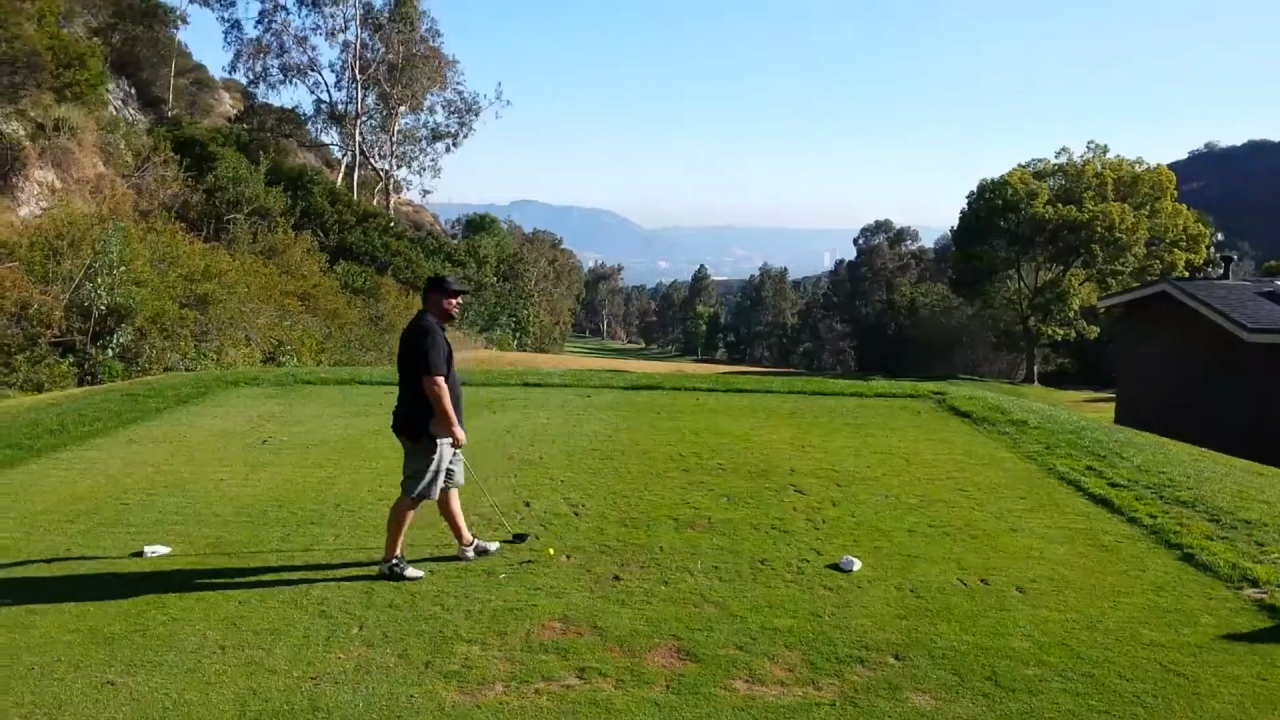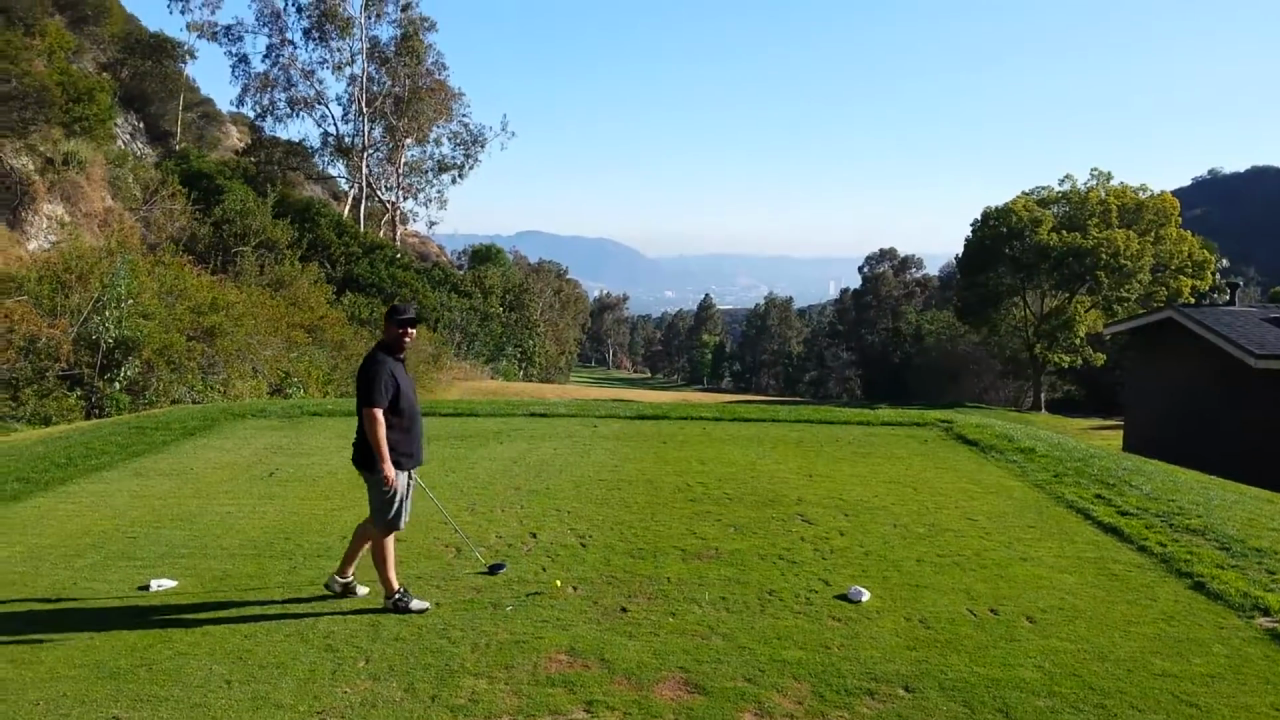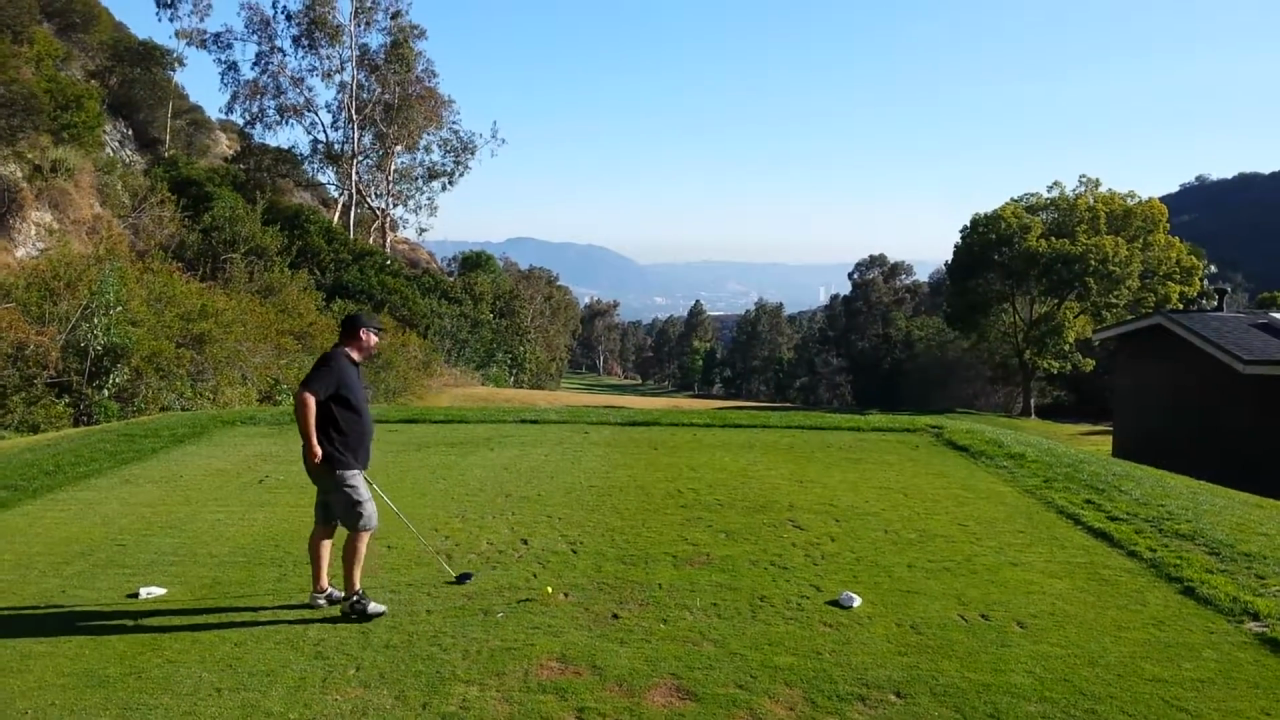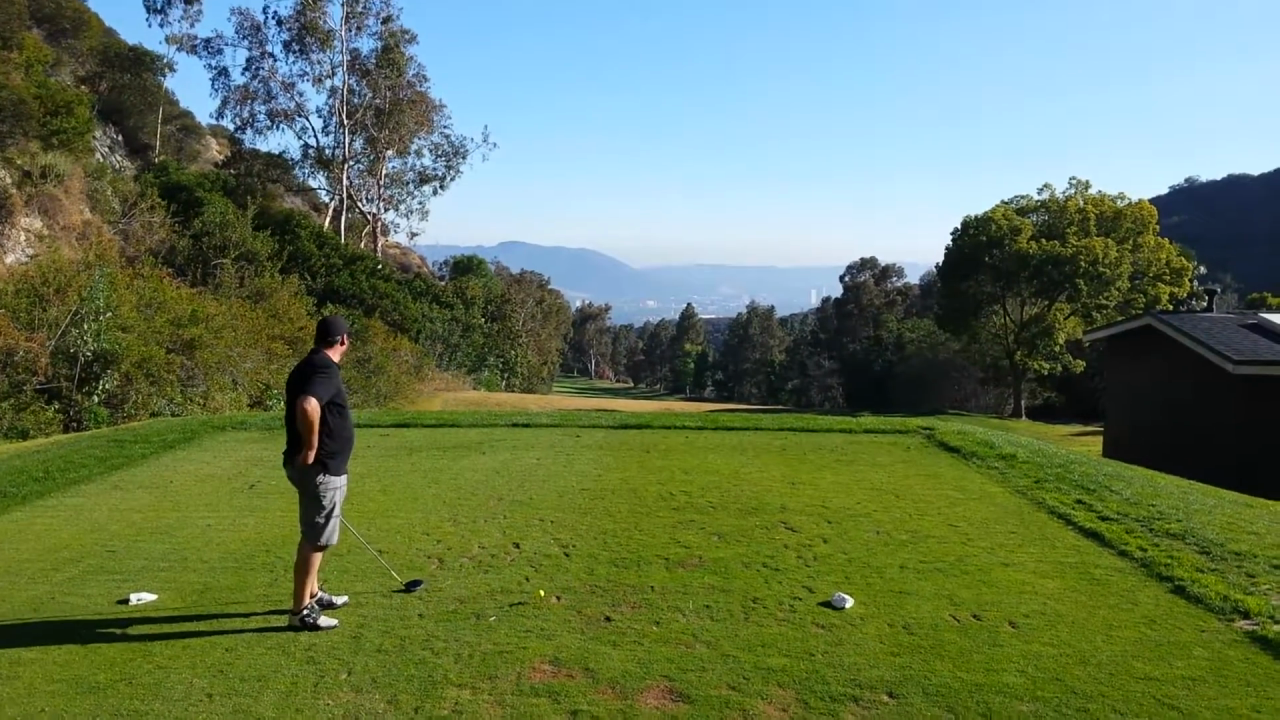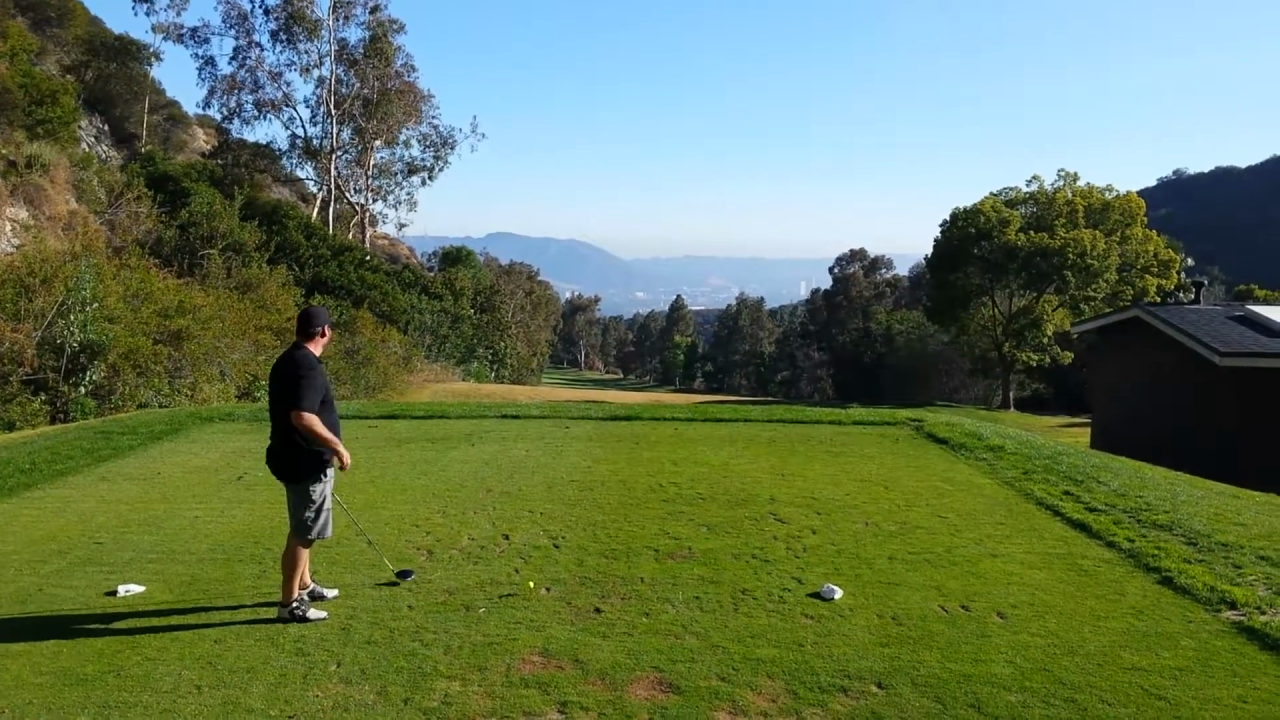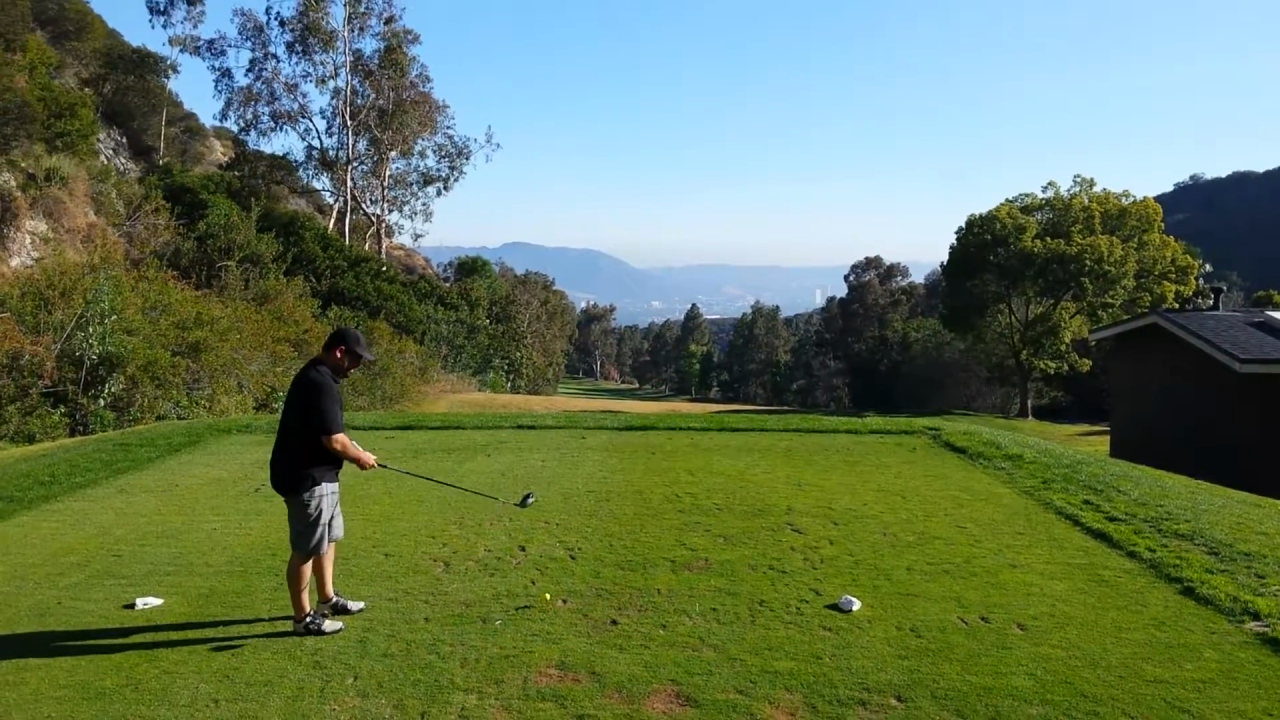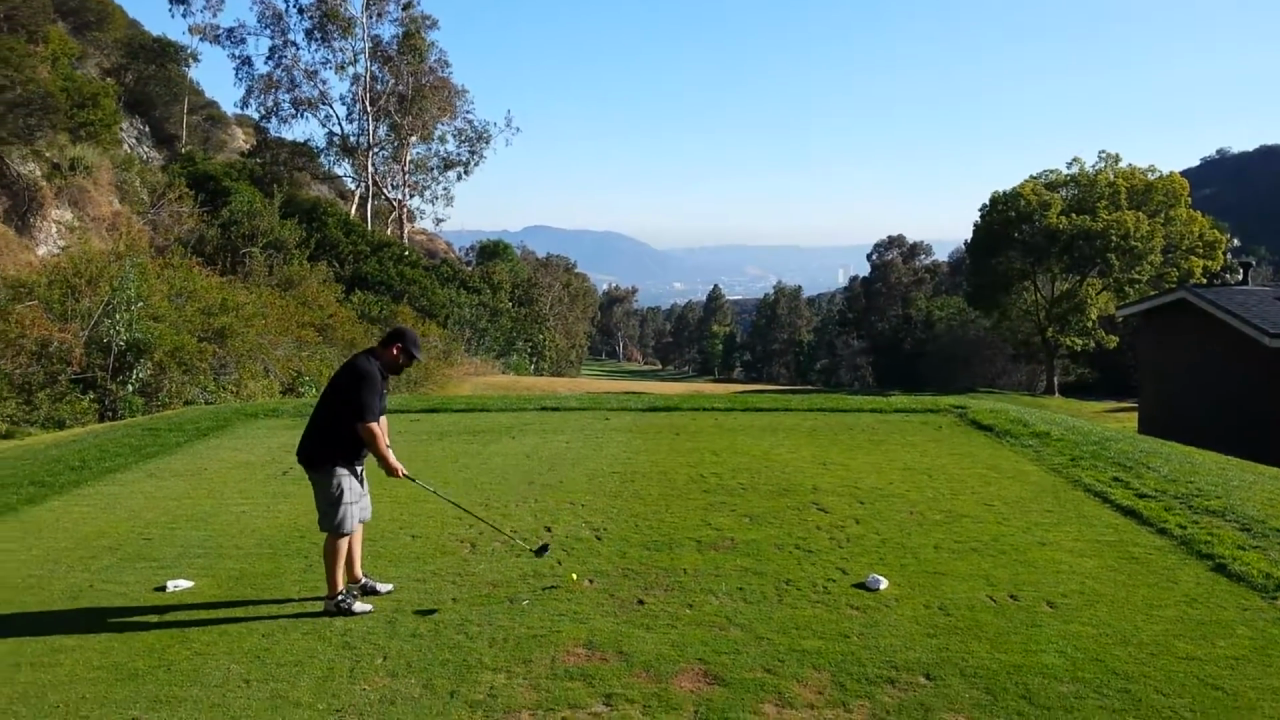
dt=0.5s
person 1, frame 1
left shoulder: (426, 328)
right shoulder: (428, 332)
right elbow: (434, 384)
right wrist: (453, 425)
left hip: (433, 428)
right hip: (426, 430)
left knee: (449, 483)
right knee: (413, 494)
left ankle: (467, 543)
right ankle: (391, 560)
person 1, frame 2
left shoulder: (395, 360)
right shoulder: (379, 364)
right elbow: (373, 414)
right wrist: (385, 462)
left hip: (401, 459)
right hip: (386, 461)
left knee: (380, 522)
right knee: (386, 526)
left ankle: (342, 576)
right ankle: (393, 594)
person 1, frame 3
left shoulder: (346, 365)
right shoulder: (335, 363)
right elbow: (304, 397)
right wrist: (311, 444)
left hip: (340, 461)
right hip: (337, 463)
left knee: (325, 525)
right knee: (363, 523)
left ankle: (321, 590)
right ankle: (353, 596)
person 1, frame 4
left shoulder: (309, 366)
right shoulder: (325, 369)
left elbow: (303, 408)
right elbow: (307, 406)
right wrist: (310, 448)
left hip: (317, 467)
right hip: (321, 468)
left knee: (314, 535)
right knee: (316, 539)
left ankle: (312, 594)
right ankle: (301, 610)
person 1, frame 5
left shoulder: (290, 360)
right shoulder: (306, 366)
right elbow: (302, 418)
right wrist: (337, 447)
left hip: (295, 458)
right hip: (306, 463)
left knee: (304, 529)
right knee: (303, 532)
left ankle: (303, 586)
right ankle: (289, 604)
person 1, frame 6
left shoulder: (316, 375)
right shoulder: (320, 383)
right elbow: (333, 440)
left wrist: (353, 448)
right wrist: (361, 457)
left hip: (316, 474)
right hip: (306, 477)
left knee: (327, 538)
right knee: (305, 548)
left ankle: (327, 600)
right ankle: (303, 618)
person 1, frame 7
left shoulder: (377, 370)
right shoulder: (365, 372)
left elbow: (378, 416)
right elbow: (367, 427)
left wrist: (387, 450)
right wrist: (388, 461)
left hip: (347, 456)
right hip: (328, 458)
left knee: (357, 518)
right knee: (341, 526)
left ankle: (356, 580)
right ankle: (335, 597)
